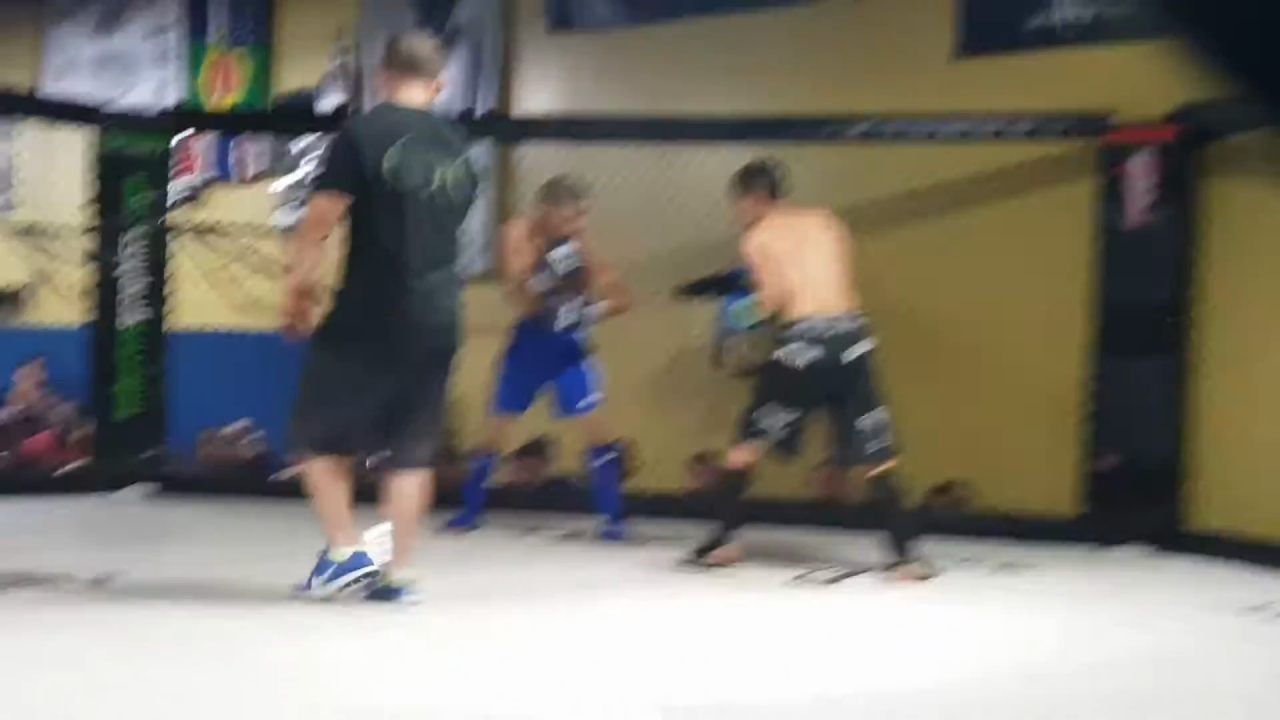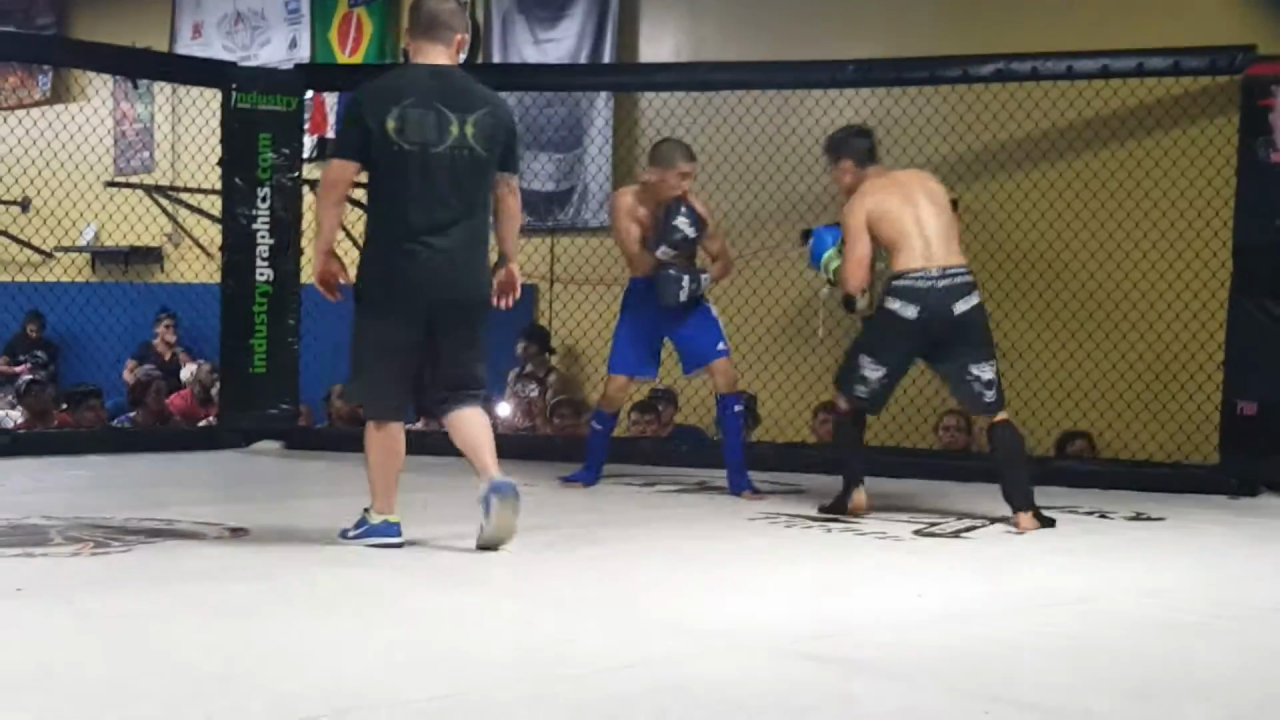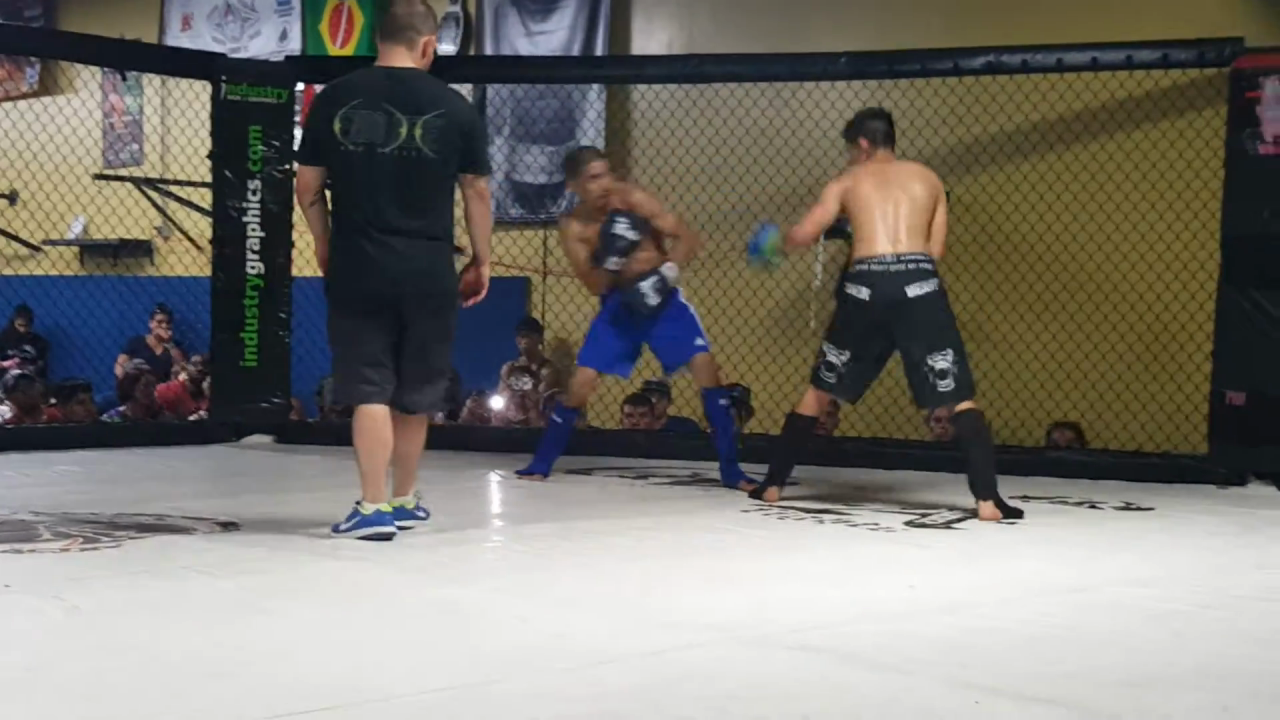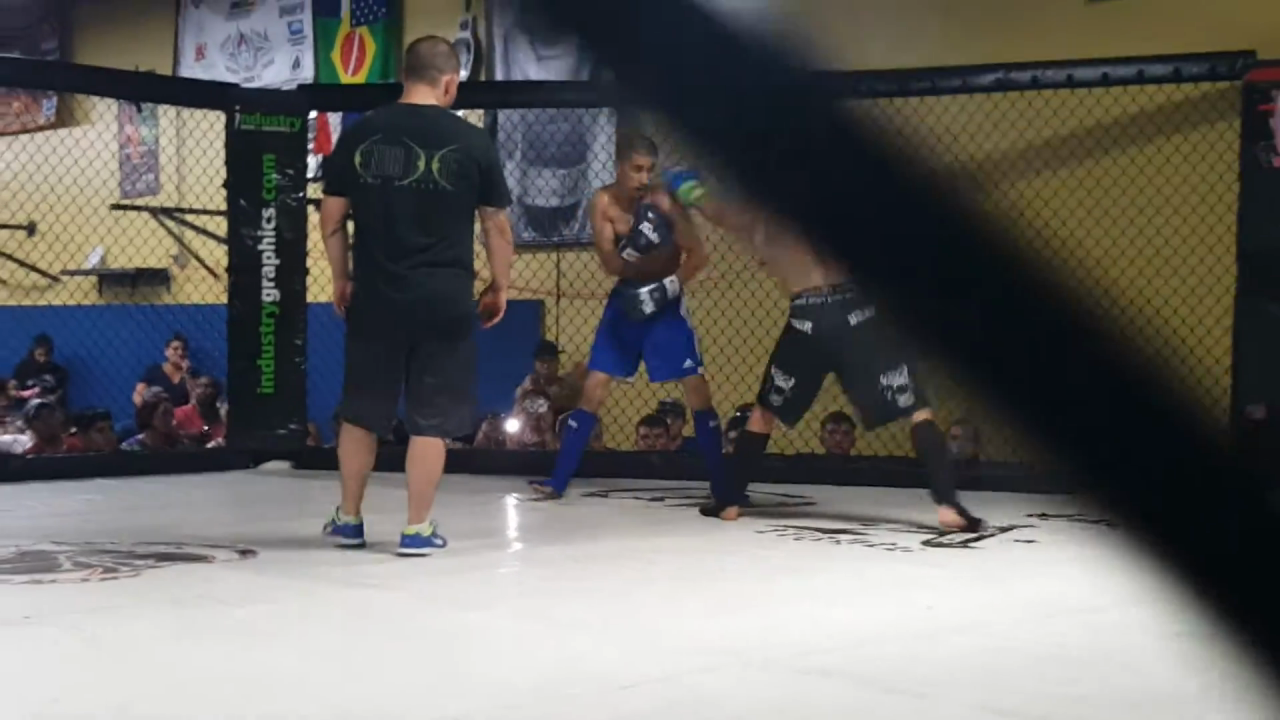
dt=0.5s
person 1, frame 1
left shoulder: (364, 133)
right shoulder: (459, 150)
left elbow: (322, 218)
left wrist: (297, 286)
left hip: (367, 317)
right hip: (438, 321)
left knee: (317, 436)
right knee: (410, 450)
left ankle: (345, 550)
right ankle: (397, 574)
person 1, frame 2
left shoulder: (374, 96)
right shoulder: (491, 106)
left elbow: (336, 180)
right elbow: (507, 193)
left wrist: (324, 250)
right wrist: (508, 259)
left hip: (392, 274)
right hip: (465, 277)
left knee: (382, 401)
right knee: (460, 392)
left ankle: (382, 517)
right ankle: (493, 479)
person 1, frame 3
left shoulder: (335, 98)
right shoulder: (453, 106)
left elbow: (307, 186)
right elbow: (477, 192)
left wrist: (324, 240)
right wrist: (481, 259)
left hip: (358, 271)
right hip: (429, 272)
left knee: (367, 390)
right knee: (416, 394)
left ankle: (374, 505)
right ankle: (403, 500)
person 1, frame 4
left shoulder: (359, 135)
right shoulder: (472, 141)
left elbow: (332, 217)
right elbow: (496, 225)
left wrist: (342, 278)
right wrist: (499, 285)
left hip: (376, 298)
right hip: (446, 300)
left knee: (361, 411)
right knee: (432, 418)
left ankle: (348, 517)
right ankle: (417, 528)
person 2, frame 1
left shoulder: (756, 236)
right shoulder: (831, 224)
left elbow: (772, 295)
left wrist: (755, 308)
left hip: (801, 344)
right hip: (850, 339)
left knee: (747, 444)
right knee: (877, 461)
left ankle: (723, 542)
right ankle: (906, 559)
person 2, frame 2
left shoulder: (859, 203)
right shoulder: (928, 180)
left elbow: (855, 283)
left wrist: (834, 266)
left hip: (908, 298)
right hip: (959, 291)
left knee: (851, 395)
right knee: (993, 408)
left ankle: (854, 490)
right ankle: (1024, 509)
person 2, frame 3
left shoulder: (847, 182)
right shoulder: (930, 178)
left elbow: (805, 233)
right elbow: (935, 250)
left wrist: (775, 242)
left hip: (865, 287)
right hip: (920, 286)
left knee: (818, 391)
right knee: (960, 399)
left ankle: (773, 484)
right ankle: (986, 500)
person 2, frame 4
left shoulder: (756, 220)
left elbow: (717, 211)
left wrist: (690, 191)
left hip: (809, 319)
right hip: (855, 311)
left knee: (764, 412)
right knee: (916, 412)
left ankle: (730, 501)
right ankle: (948, 505)
person 3, frame 1
left shoulder: (581, 246)
right shoulder: (517, 234)
left elbow: (618, 298)
right elbow: (518, 295)
left wrist: (588, 310)
right wrist: (544, 275)
left hip: (568, 340)
right hip: (530, 338)
left knee: (592, 423)
right knee: (498, 426)
left ankle: (612, 521)
right ankle: (469, 512)
person 3, frame 2
left shoulder: (693, 208)
right shoulder: (625, 202)
left elbow: (723, 260)
right elbow: (637, 266)
left wrist: (702, 280)
right wrist: (666, 245)
left hip: (685, 296)
right hip: (644, 297)
left knee: (725, 374)
right knee: (616, 387)
left ankle: (738, 476)
right ankle: (591, 468)
person 3, frame 3
left shoulder: (632, 199)
right shoulder: (571, 226)
left elbow: (687, 239)
right elbow: (592, 285)
left wrist: (666, 275)
right wrist: (610, 256)
left hip: (661, 297)
right hip: (620, 303)
left knee: (705, 368)
right knee: (581, 382)
left ankle: (730, 467)
right ankle: (542, 462)
person 3, frame 4
left shoulder: (665, 203)
right shoulder: (603, 202)
left elbow: (698, 256)
right elbow: (610, 266)
left wrist: (668, 287)
right wrist: (633, 246)
left hip: (664, 302)
right hip: (626, 301)
left knee: (696, 387)
right knee: (594, 387)
left ankle: (721, 482)
right ankle: (559, 479)
